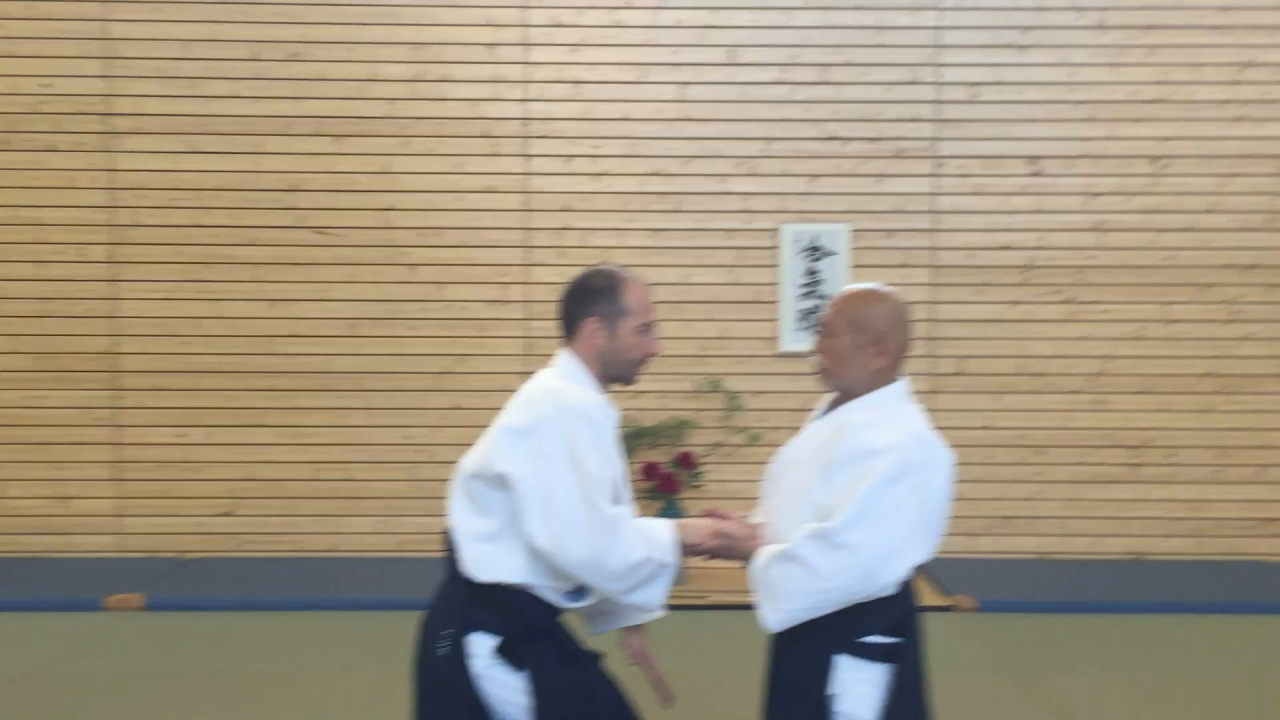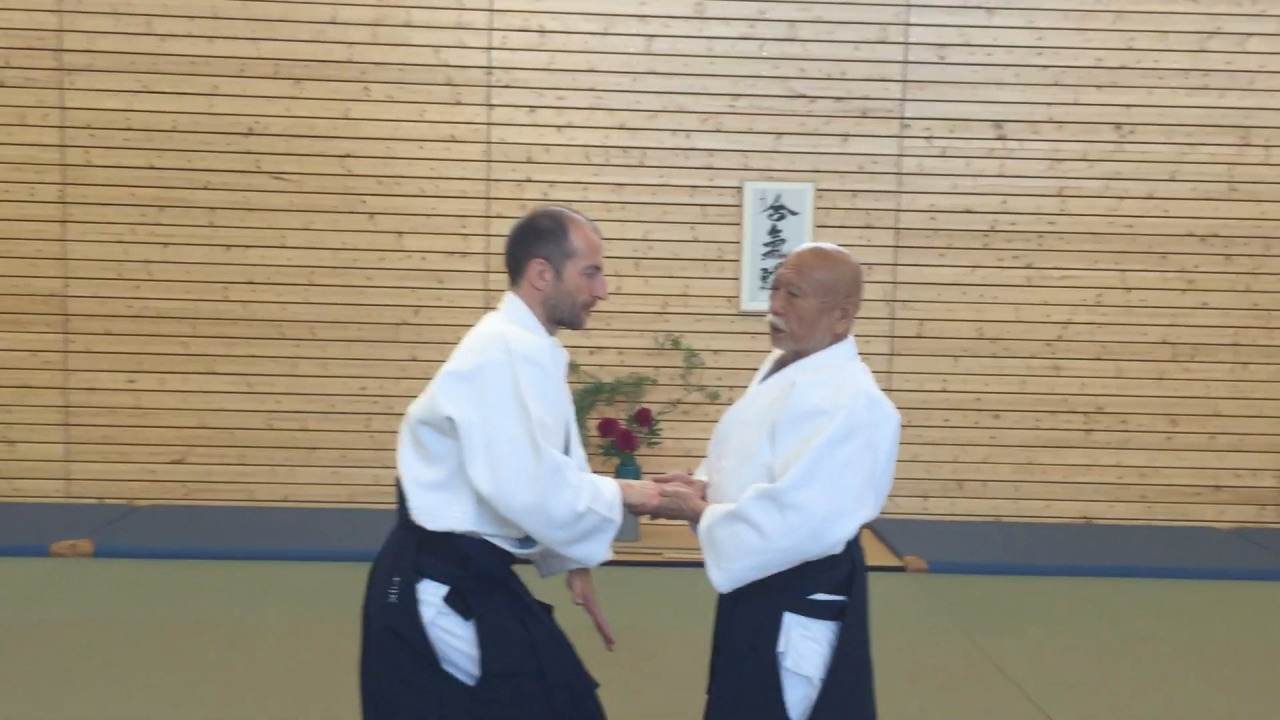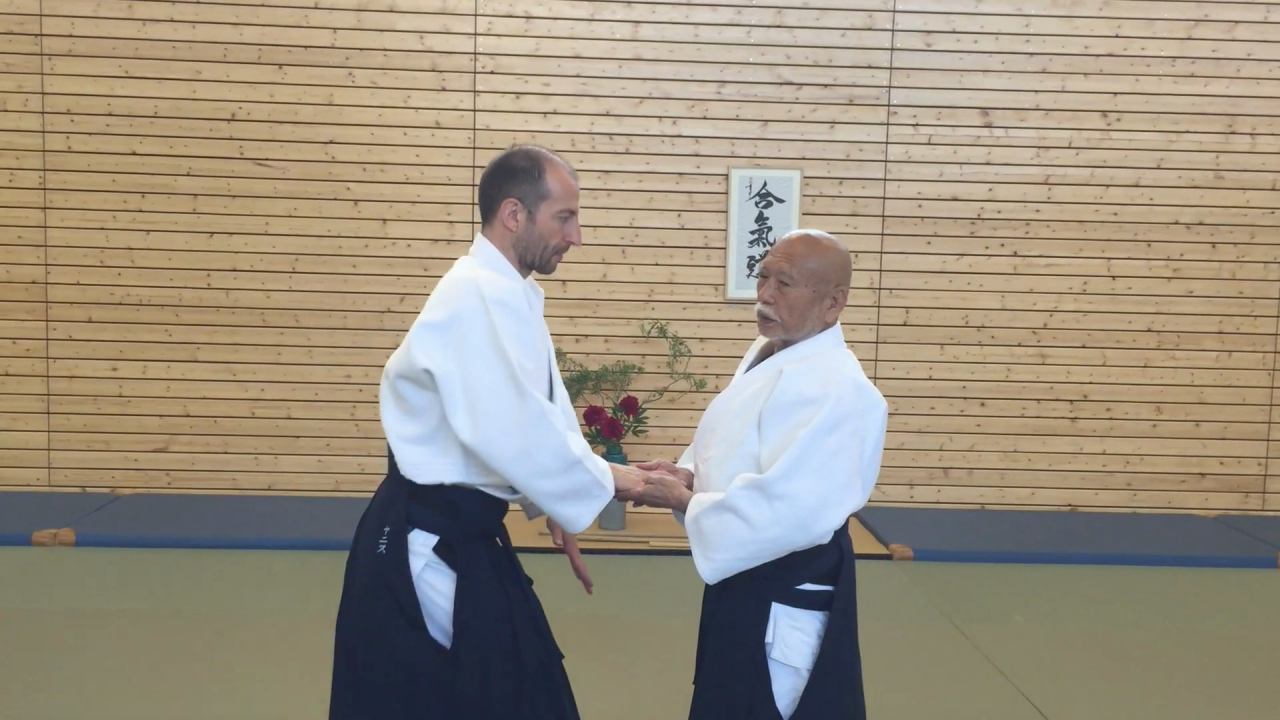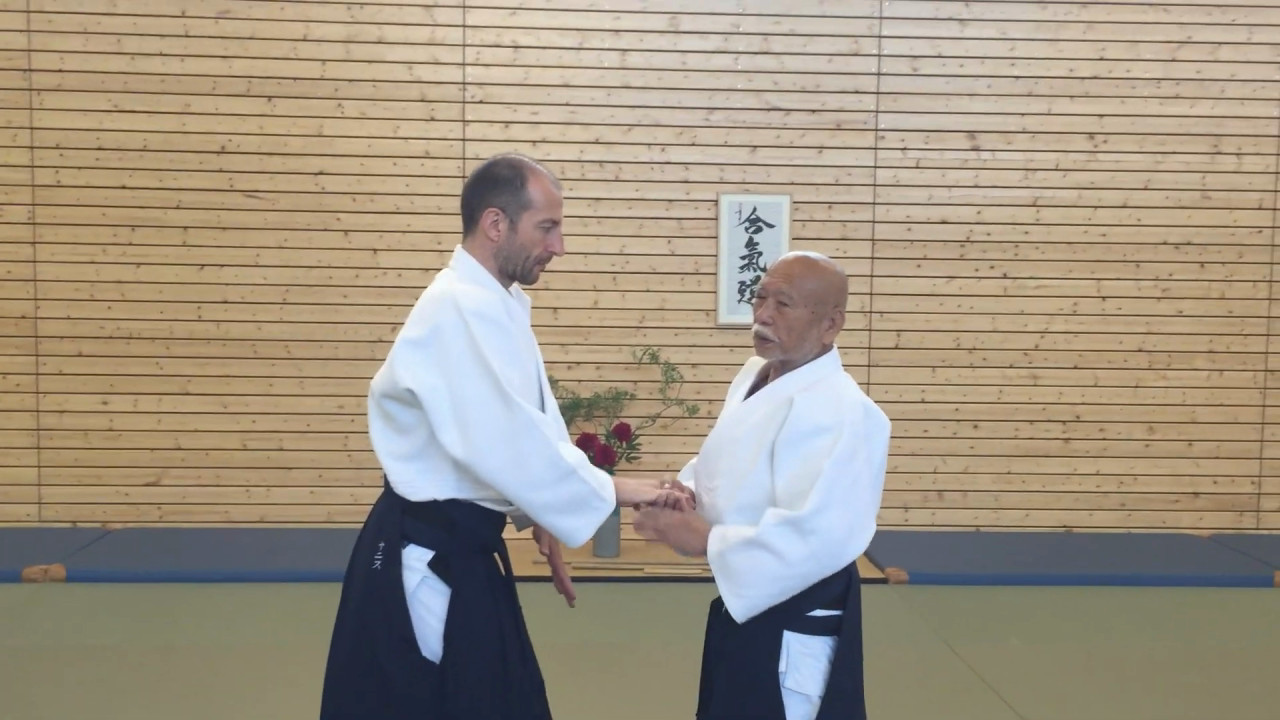
dt=0.5s
person 1, frame 1
left shoulder: (579, 404)
right shoulder: (559, 406)
left elbow: (602, 526)
right elbow: (583, 542)
left wrist: (627, 618)
right wrist: (673, 536)
left hip: (519, 630)
right hip: (490, 644)
person 1, frame 2
left shoulder: (530, 348)
right shoulder: (507, 349)
left elbow: (551, 474)
right elbow: (527, 489)
left wrist: (573, 564)
right wrist: (618, 495)
left hip: (467, 582)
right hip: (437, 590)
person 1, frame 3
left shoulder: (507, 292)
right shoulder: (479, 295)
left elbow: (533, 415)
right elbow: (514, 432)
left wrist: (556, 510)
right wrist: (605, 479)
left hip: (459, 534)
right hip: (427, 547)
person 1, frame 4
left shoulder: (495, 303)
right shoulder: (460, 308)
left elbow: (530, 426)
right elbow: (507, 442)
left wrist: (544, 523)
right wrist: (613, 491)
left hip: (458, 554)
right hip: (425, 564)
person 2, frame 1
left shoulder: (899, 442)
right shoulder: (837, 413)
left elbow: (855, 563)
left wrist: (753, 552)
right wrist: (758, 532)
left hip: (856, 648)
right hip: (811, 634)
person 2, frame 2
left shoulder: (848, 401)
right shoulder: (785, 367)
left elbow: (801, 522)
left wrist: (700, 512)
right wrist: (703, 488)
left hip: (804, 600)
right hip: (761, 589)
person 2, frame 3
left shoulder: (835, 388)
right shoulder: (767, 353)
left elbow: (789, 510)
left wrist: (683, 500)
right wrist: (689, 475)
left hip: (791, 589)
right hip: (747, 575)
person 2, frame 4
left shoulder: (837, 412)
right shoulder: (755, 377)
left elbow: (817, 537)
left wrist: (707, 539)
right wrist: (689, 495)
left hip: (796, 619)
right hip: (748, 603)
